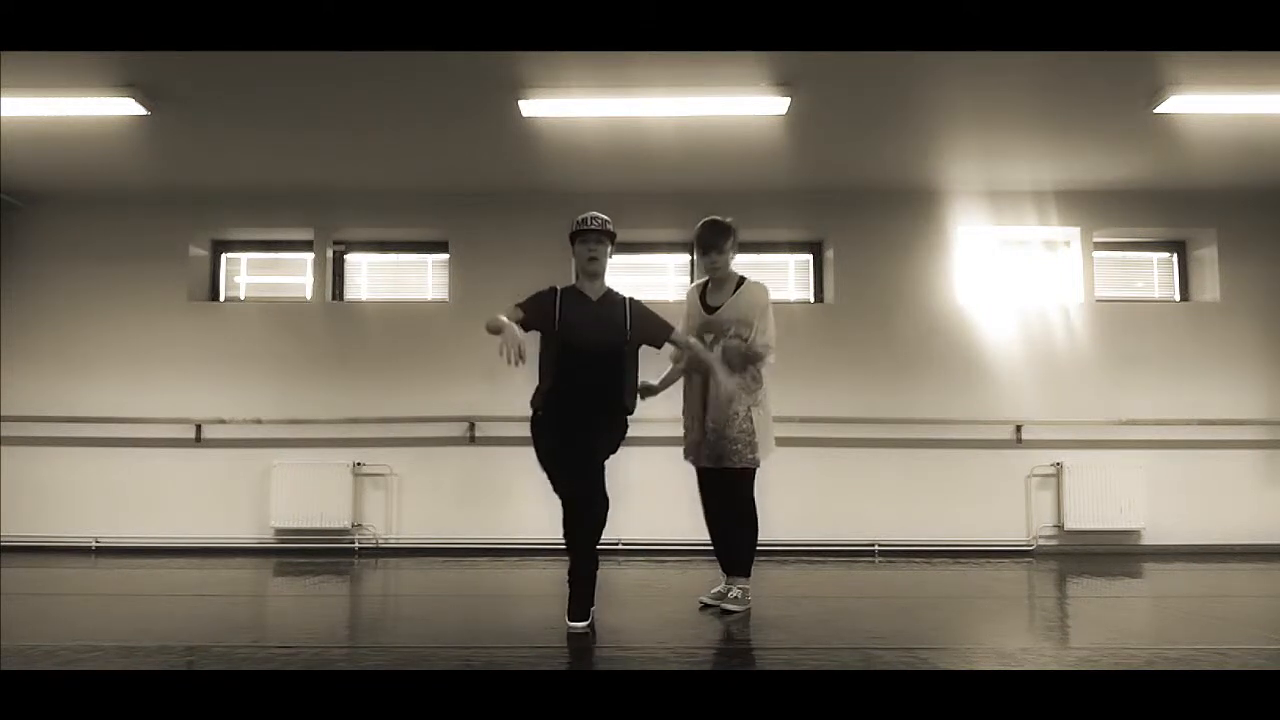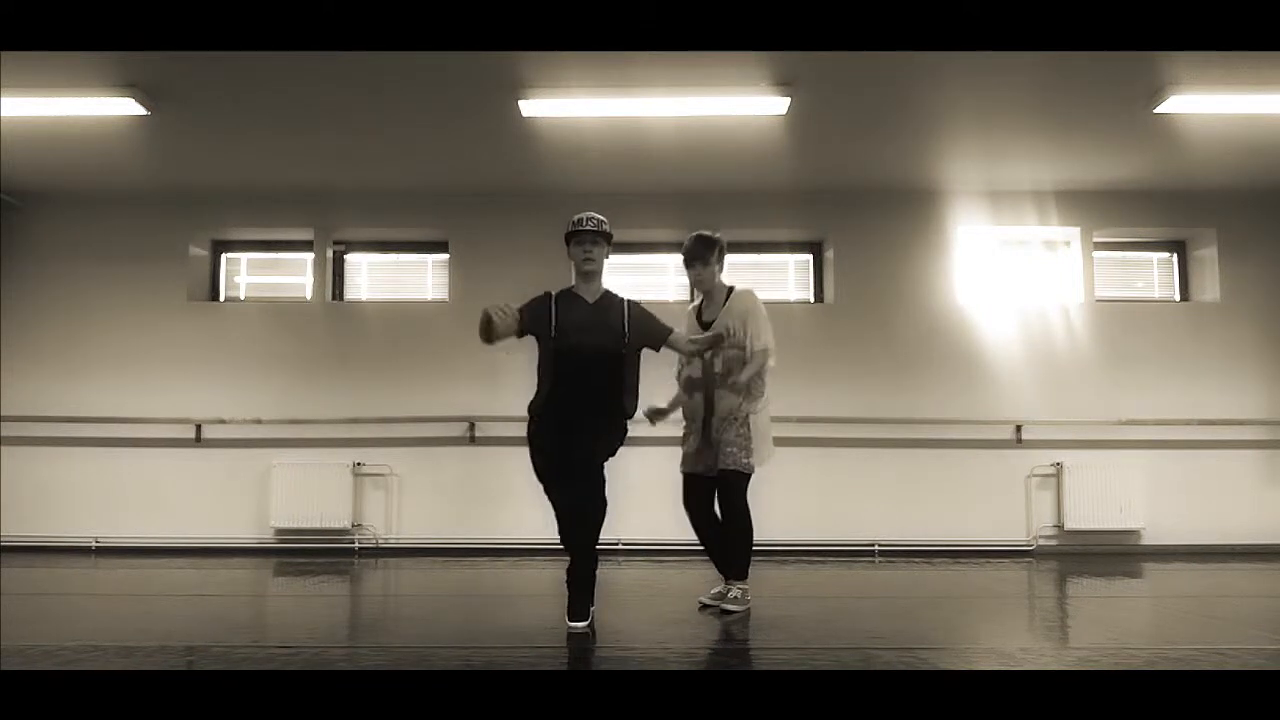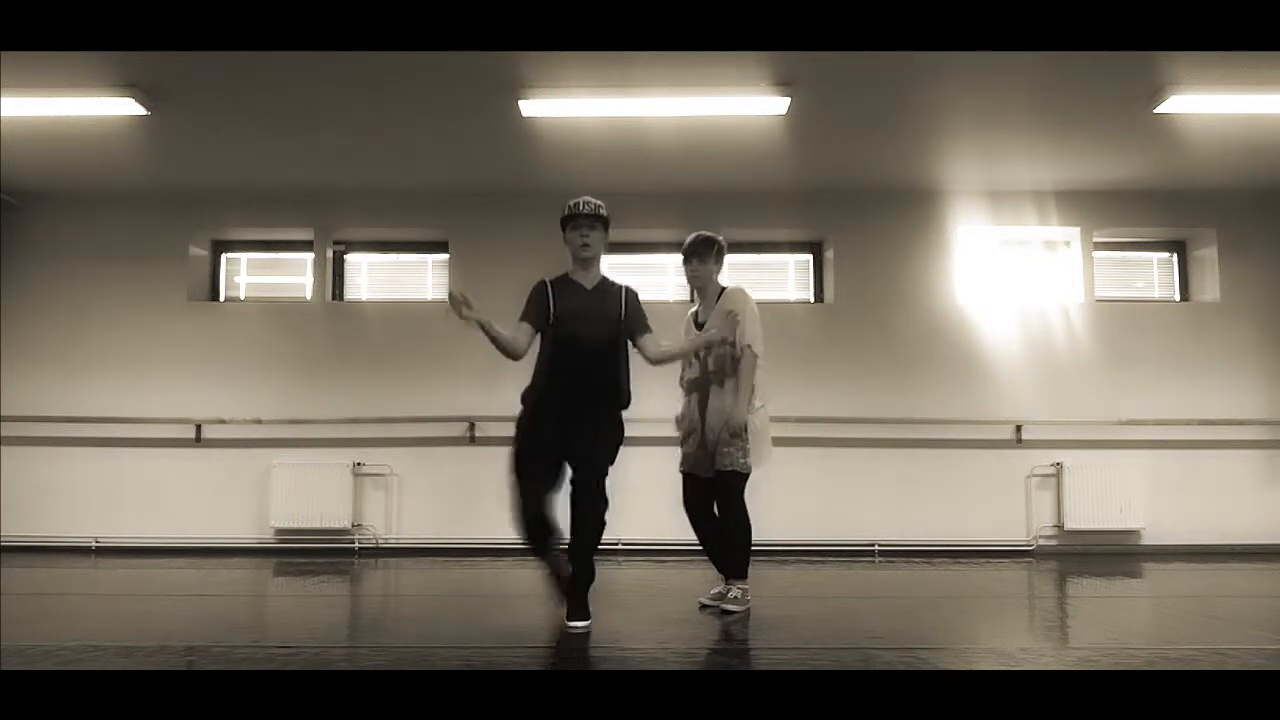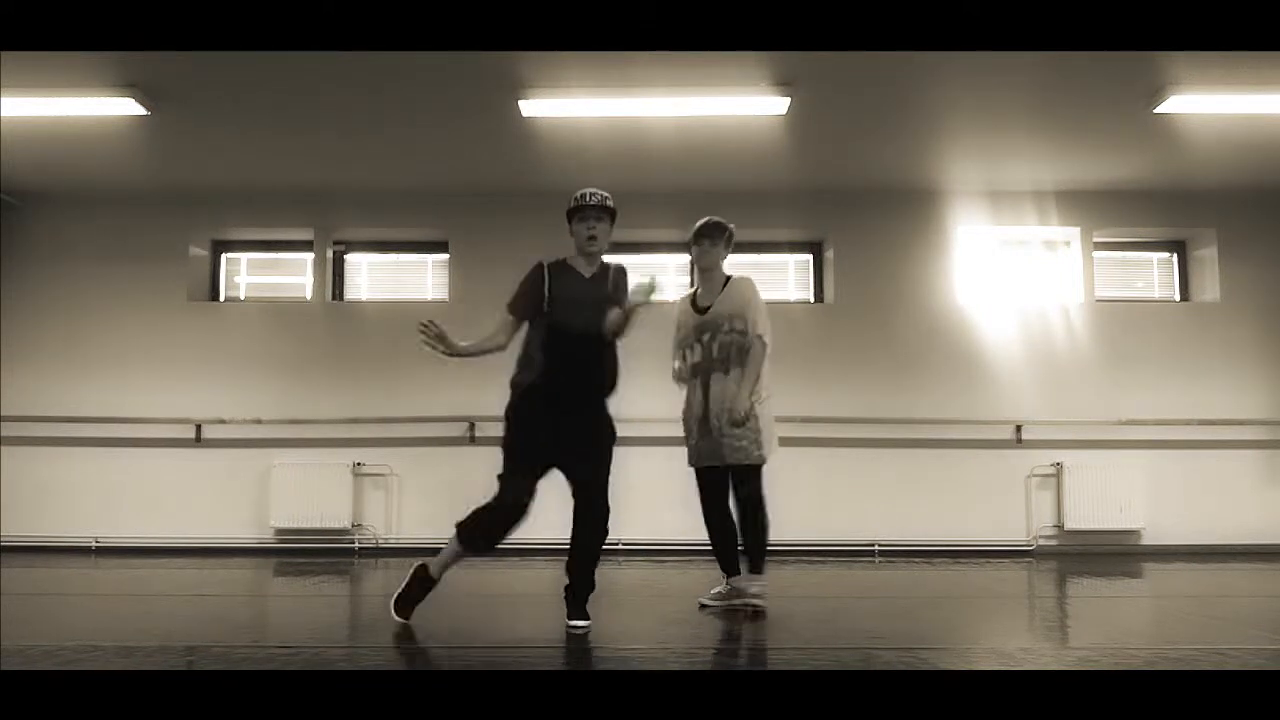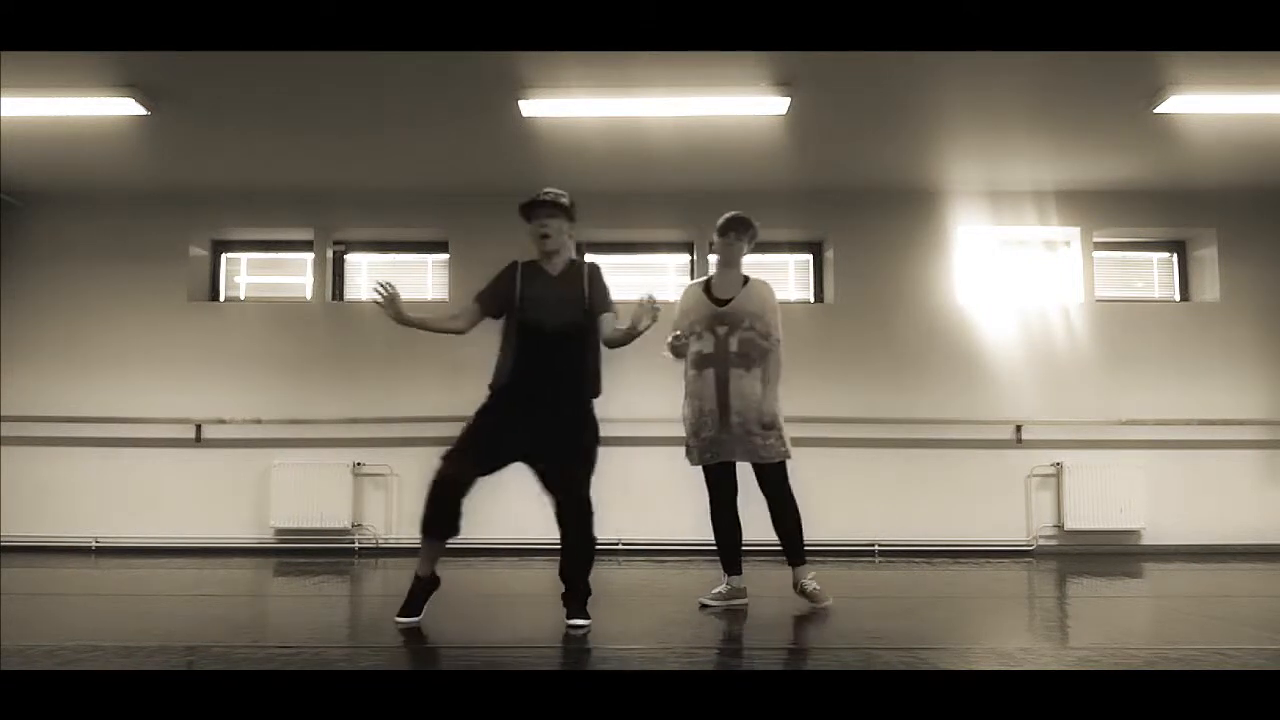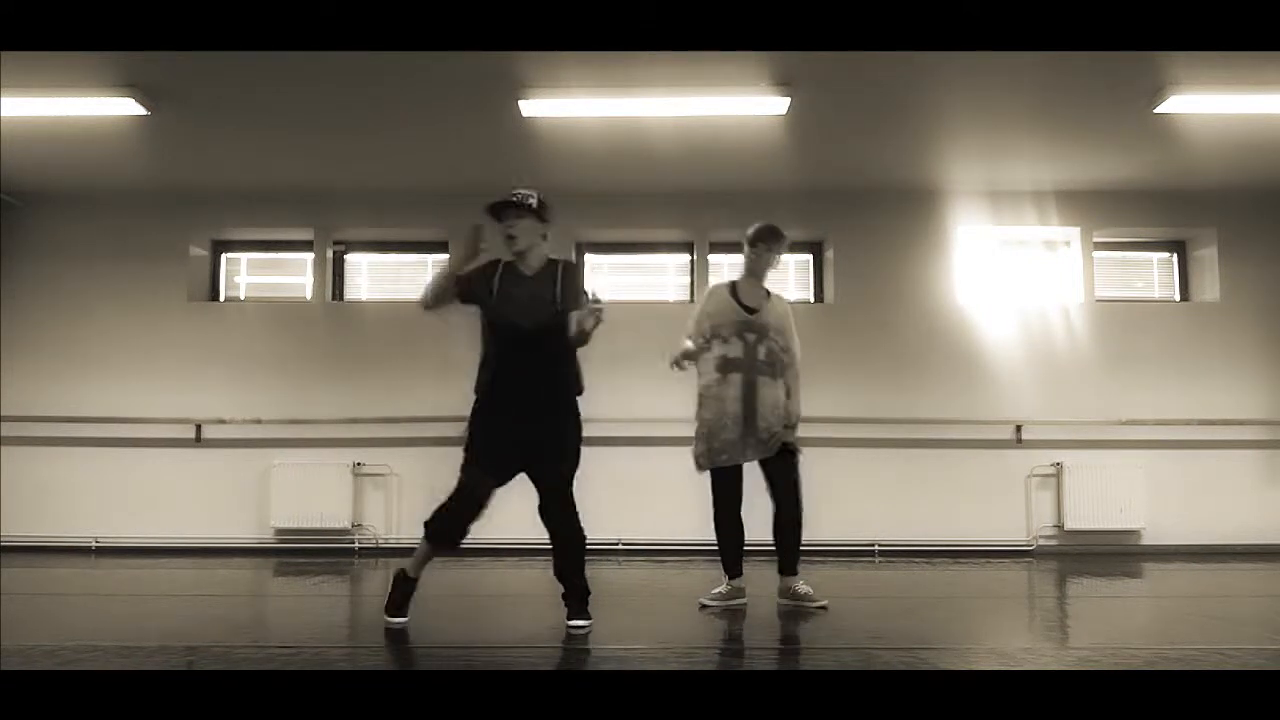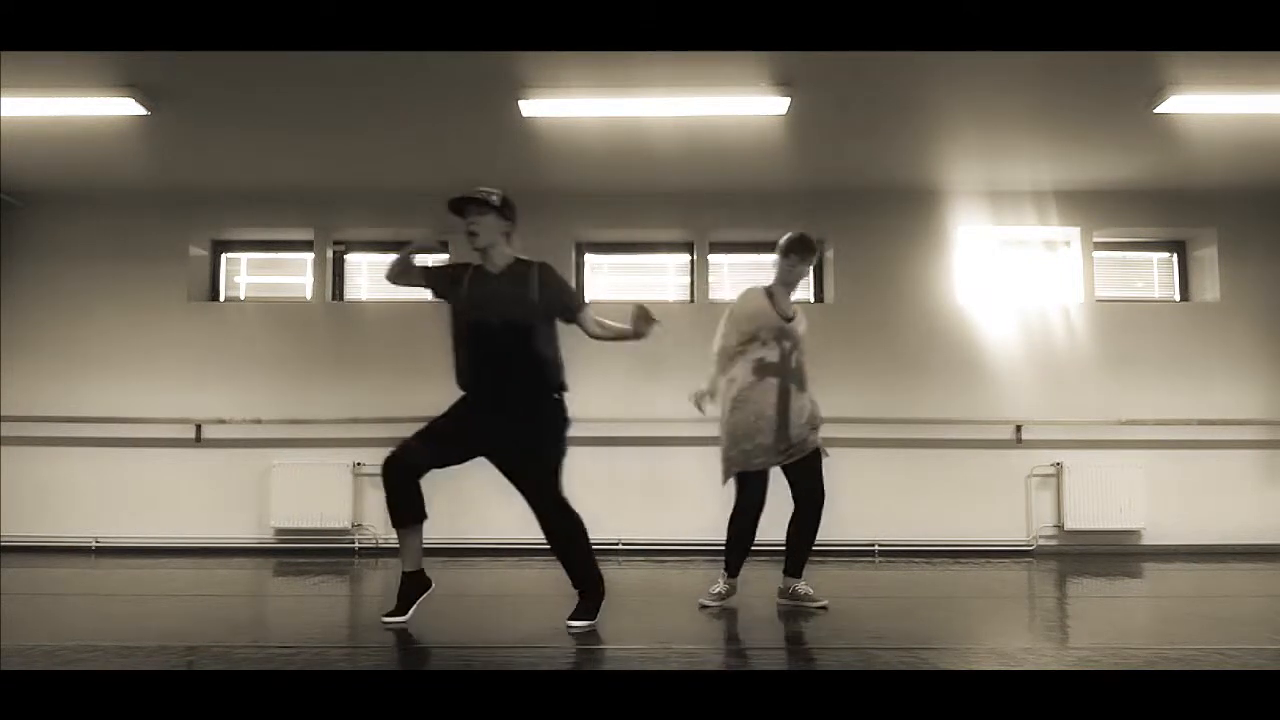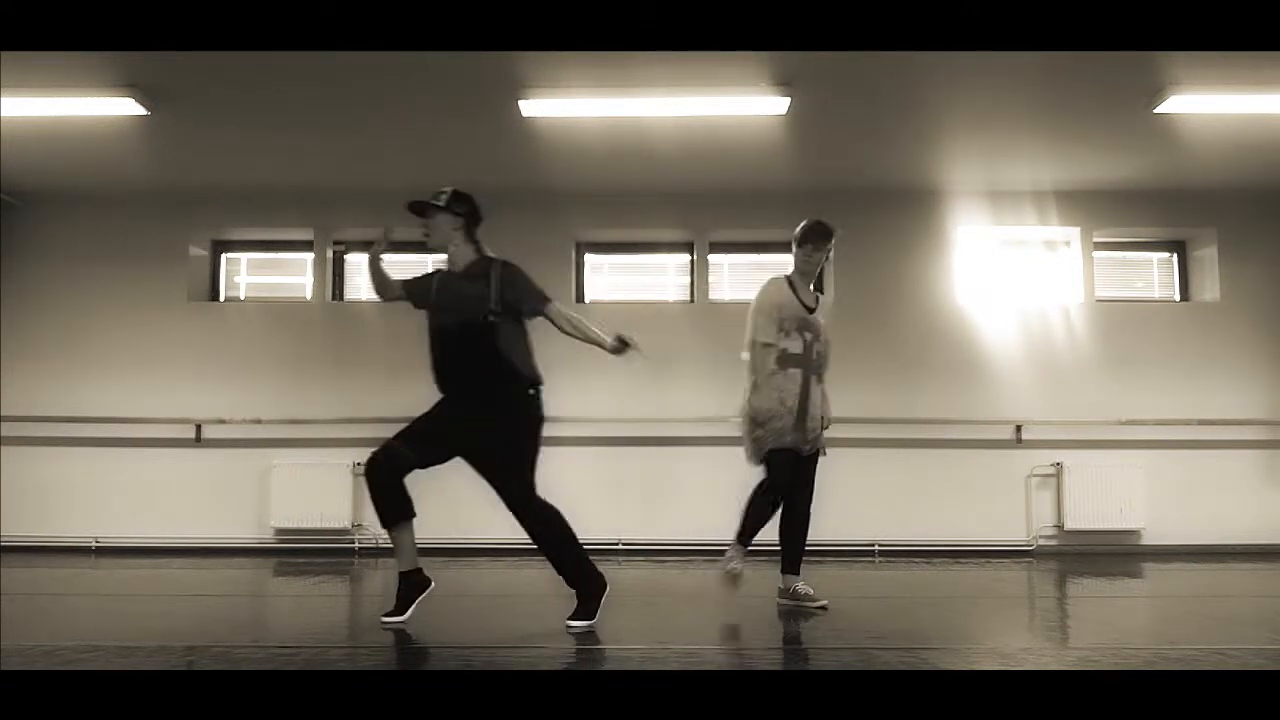
dt=0.3s
person 1, frame 1
left shoulder: (629, 310)
right shoulder: (552, 300)
left elbow: (684, 342)
right elbow: (496, 320)
left wrist: (718, 370)
right wrist: (508, 326)
left hip: (605, 420)
right hip: (555, 419)
left knee: (586, 497)
right knee: (582, 497)
left ankle: (581, 591)
right ankle: (582, 589)
person 1, frame 2
left shoulder: (628, 311)
right shoulder: (547, 305)
left elbow: (686, 344)
right elbow: (493, 336)
left wrist: (719, 333)
right wrist: (492, 318)
left hip: (603, 424)
right hip: (552, 424)
left knee: (584, 492)
right knee: (573, 504)
left ankle: (579, 593)
right ankle: (582, 590)
person 1, frame 3
left shoulder: (623, 297)
right shoulder: (546, 292)
left elbow: (653, 352)
right elbow: (516, 348)
left wrist: (711, 338)
right wrist: (481, 321)
left hip: (599, 418)
right hip: (545, 415)
left knee: (589, 496)
right knee: (532, 504)
left ankle: (577, 593)
right ankle: (562, 570)
person 1, frame 4
left shoulder: (616, 277)
right shoulder: (544, 275)
left elbow: (611, 330)
right elbow: (502, 336)
left wrist: (630, 311)
right wrist: (456, 348)
left hip: (589, 413)
right hip: (537, 407)
left knee: (593, 506)
right knee: (512, 502)
left ankle: (578, 601)
right ankle: (430, 573)
person 1, frame 5
left shoulder: (589, 276)
right shoulder: (515, 276)
left elbow: (608, 334)
right elbow: (463, 320)
left wrist: (634, 329)
right wrist: (408, 319)
left hip: (569, 413)
right hip: (512, 406)
left knee: (575, 507)
right knee: (451, 478)
left ankle: (576, 601)
right ankle: (424, 579)
person 1, frame 6
left shoulder: (565, 274)
right shoulder: (492, 275)
left elbow: (577, 333)
right elbow: (430, 301)
left wrist: (590, 324)
right wrist: (461, 263)
left hip: (554, 412)
right hip: (497, 409)
left knee: (557, 504)
right knee: (470, 497)
left ankle: (576, 599)
right ankle: (408, 578)
person 1, frame 7
left shoulder: (539, 277)
right shoulder: (462, 277)
left elbow: (590, 324)
right elbow: (396, 277)
left wrist: (631, 331)
right wrist: (413, 248)
left hip: (534, 411)
right hip: (479, 406)
left knee: (547, 502)
right knee: (400, 465)
left ankle: (590, 593)
right ankle: (413, 577)
person 1, frame 8
left shoulder: (500, 275)
right shoulder: (436, 284)
left elbow: (559, 316)
right elbow: (386, 292)
left wrist: (605, 341)
right wrist: (375, 257)
left hip: (508, 407)
right hip: (459, 406)
left knee: (521, 498)
right knee: (383, 466)
left ankle: (590, 587)
right ankle: (412, 578)
person 2, frame 1
left shoulder: (756, 293)
right shoulder: (695, 295)
left elbow: (765, 351)
left wrist: (752, 352)
right wrist: (659, 386)
left hip: (741, 408)
right hip: (702, 409)
left knee: (739, 496)
right knee: (712, 497)
left ankle: (742, 583)
right ankle: (729, 578)
person 2, frame 2
left shoulder: (745, 300)
right shoulder: (692, 314)
left elbow: (764, 353)
left wrist: (743, 378)
right wrist: (669, 408)
left hip: (740, 416)
right hip: (702, 421)
left knee: (732, 497)
right knee: (695, 501)
left ankle: (740, 585)
right ankle: (728, 579)
person 2, frame 3
left shoulder: (737, 299)
right shoulder: (691, 318)
left elbow: (750, 353)
left wrist: (740, 406)
right wrist: (684, 413)
left hip: (737, 419)
right hip: (701, 423)
left knee: (729, 497)
right knee: (695, 502)
left ankle: (740, 584)
right ankle: (728, 579)
person 2, frame 4
left shoulder: (744, 288)
right shoulder: (686, 304)
left elbow: (760, 344)
left wrist: (744, 395)
right wrist: (680, 369)
left hip: (740, 406)
right hip: (701, 410)
left knee: (747, 491)
right knee: (712, 497)
left ankle: (754, 578)
right ankle: (731, 581)
person 2, frame 5
left shoulder: (760, 291)
right shoulder: (693, 293)
left elbow: (774, 348)
right elbow: (681, 348)
left wrist: (770, 398)
right wrist: (674, 344)
left hip: (752, 404)
right hip: (707, 408)
left knee: (776, 487)
right knee: (721, 495)
left ankle: (801, 573)
right ankle: (733, 582)
person 2, frame 6
left shoulder: (779, 307)
right shoulder: (716, 296)
left elbow: (790, 359)
right elbow: (694, 342)
left wrist: (793, 402)
right wrist: (686, 352)
left hip: (770, 413)
right hip: (722, 411)
left knee: (788, 493)
right knee: (727, 497)
left ankle: (789, 581)
right ankle: (733, 583)
person 2, frame 7
left shoulder: (799, 317)
right shoulder: (751, 300)
right elbow: (725, 347)
left wrist: (812, 405)
right wrist: (712, 383)
left hip: (795, 420)
right hip: (750, 414)
left knee: (812, 496)
right knee: (750, 500)
left ankle: (792, 582)
right ankle: (728, 579)
person 2, frame 8
left shoulder: (821, 305)
right shoulder: (774, 290)
right elbow: (758, 347)
left wrist: (824, 405)
right wrist: (760, 395)
left hip: (806, 408)
right hip: (771, 403)
left knee: (800, 493)
right knee: (780, 478)
left ankle: (791, 580)
right ankle: (738, 547)
